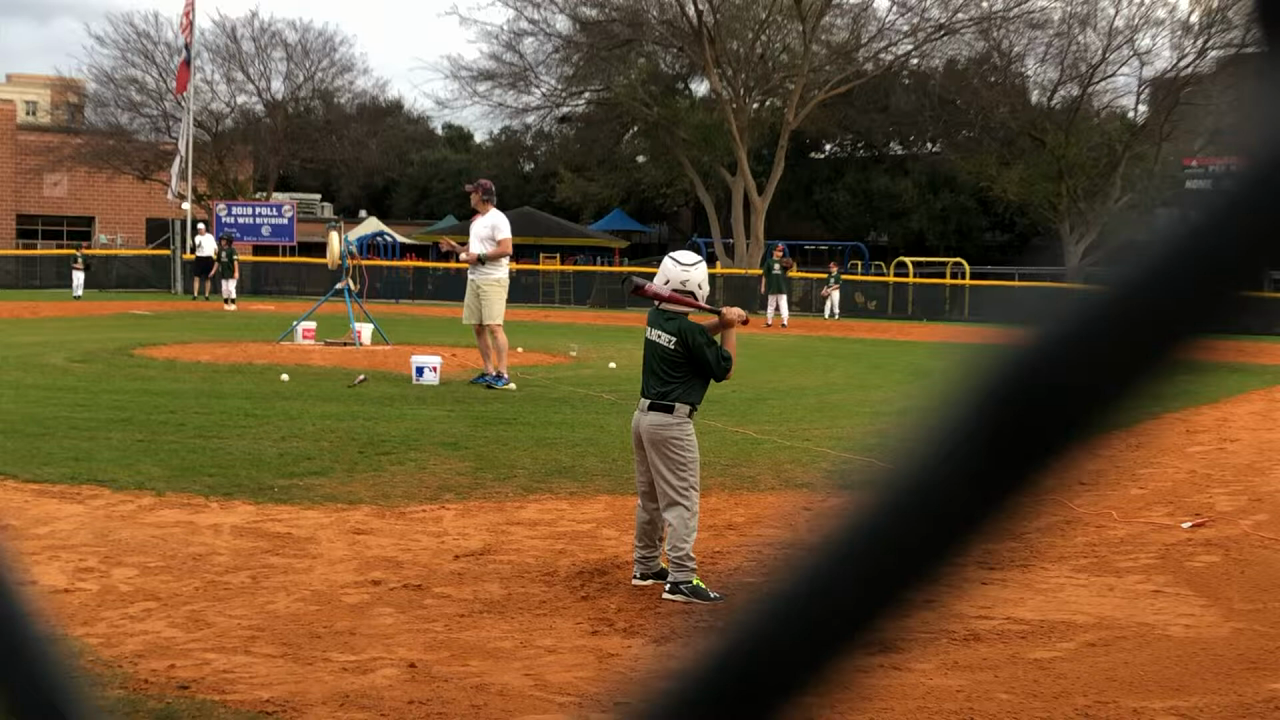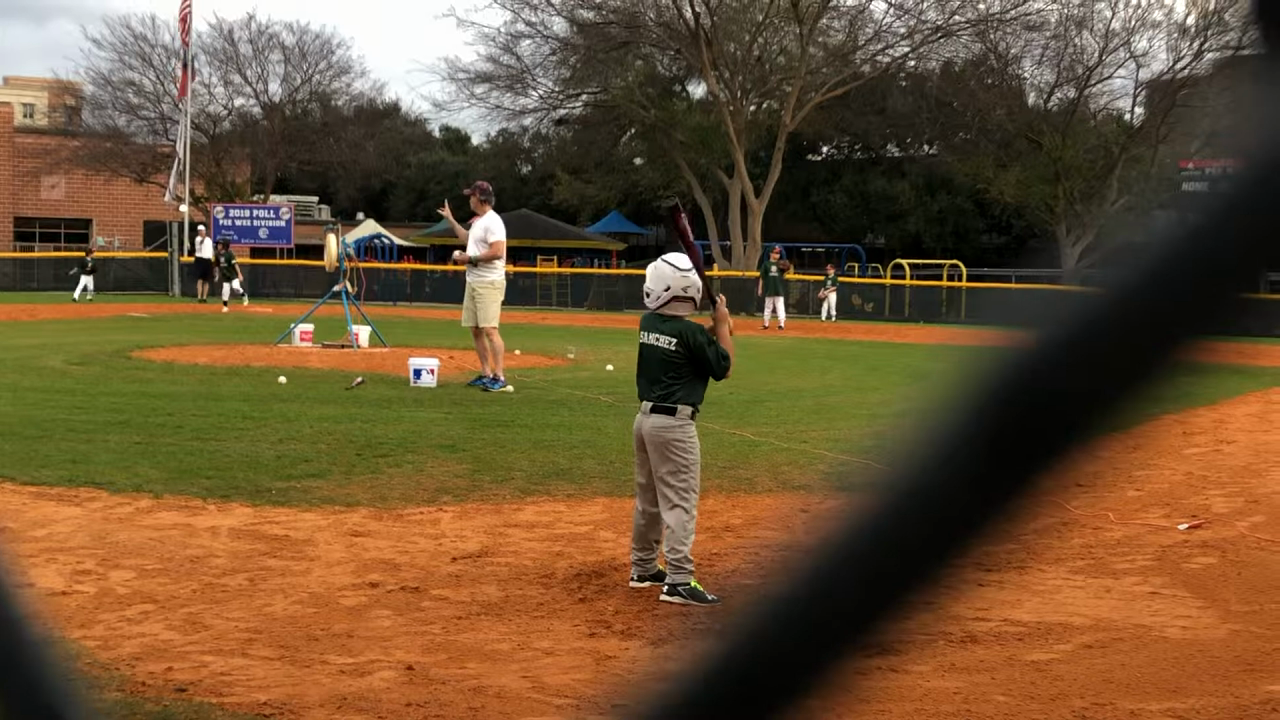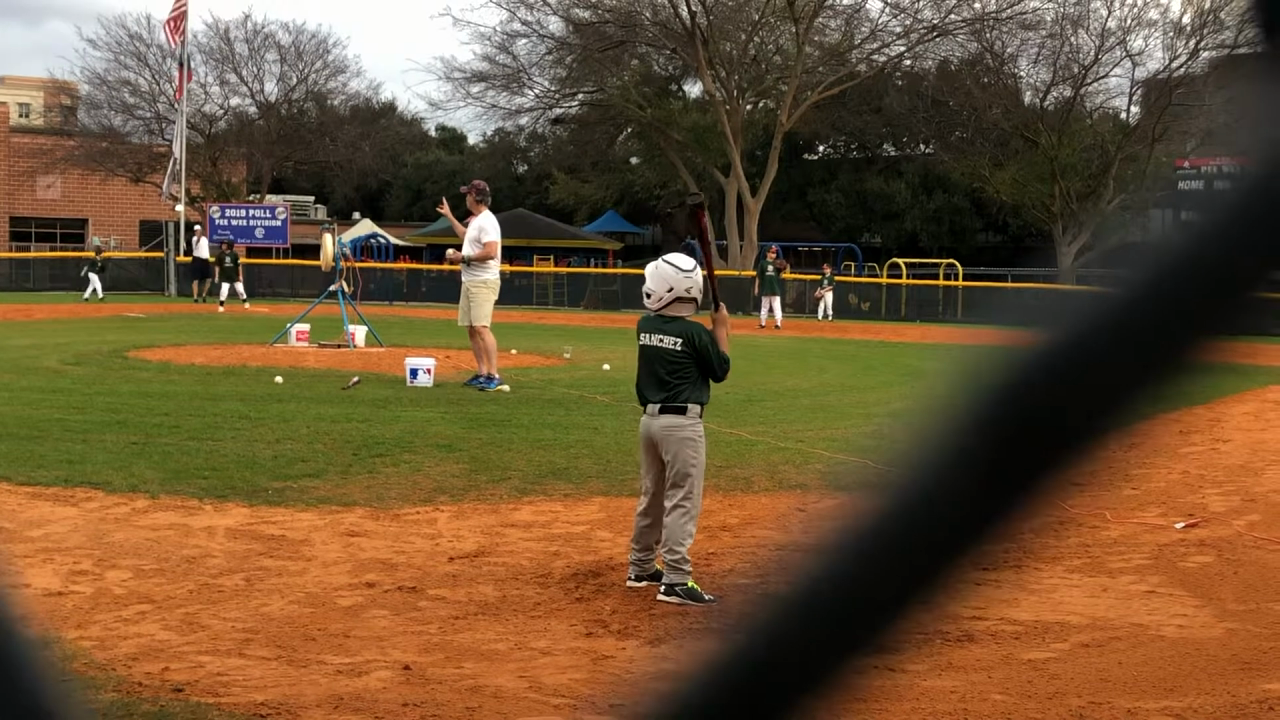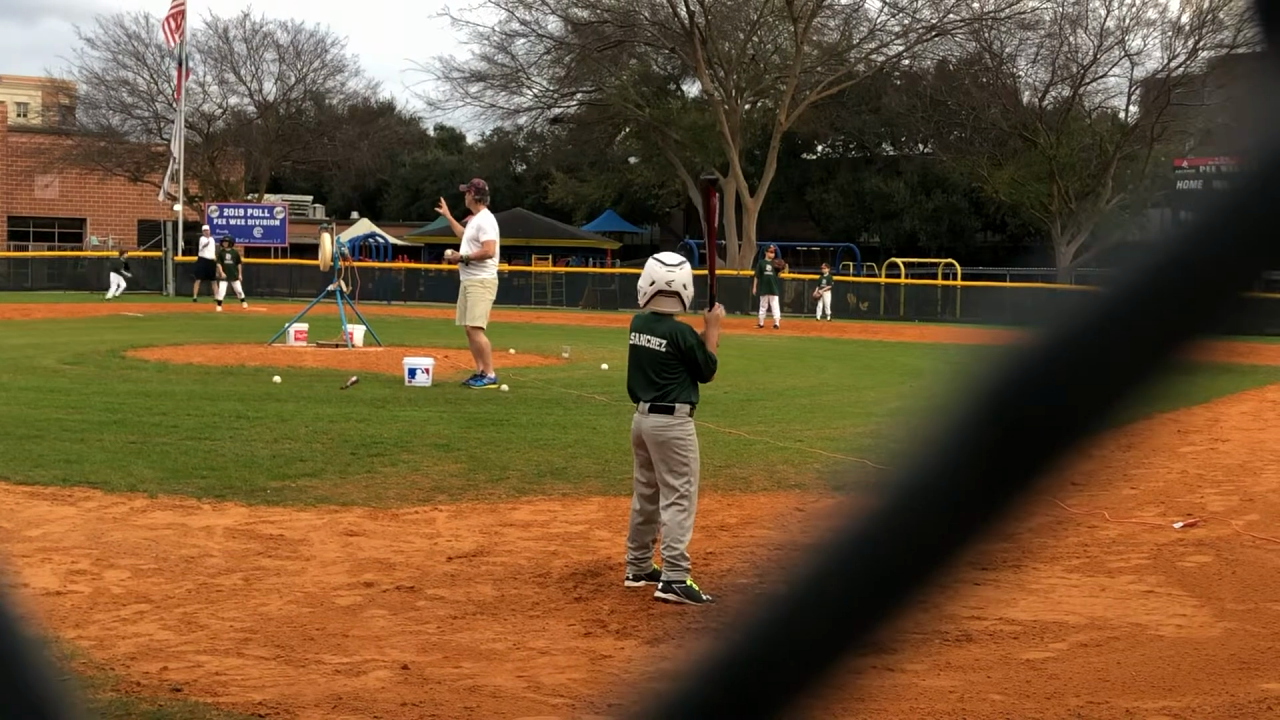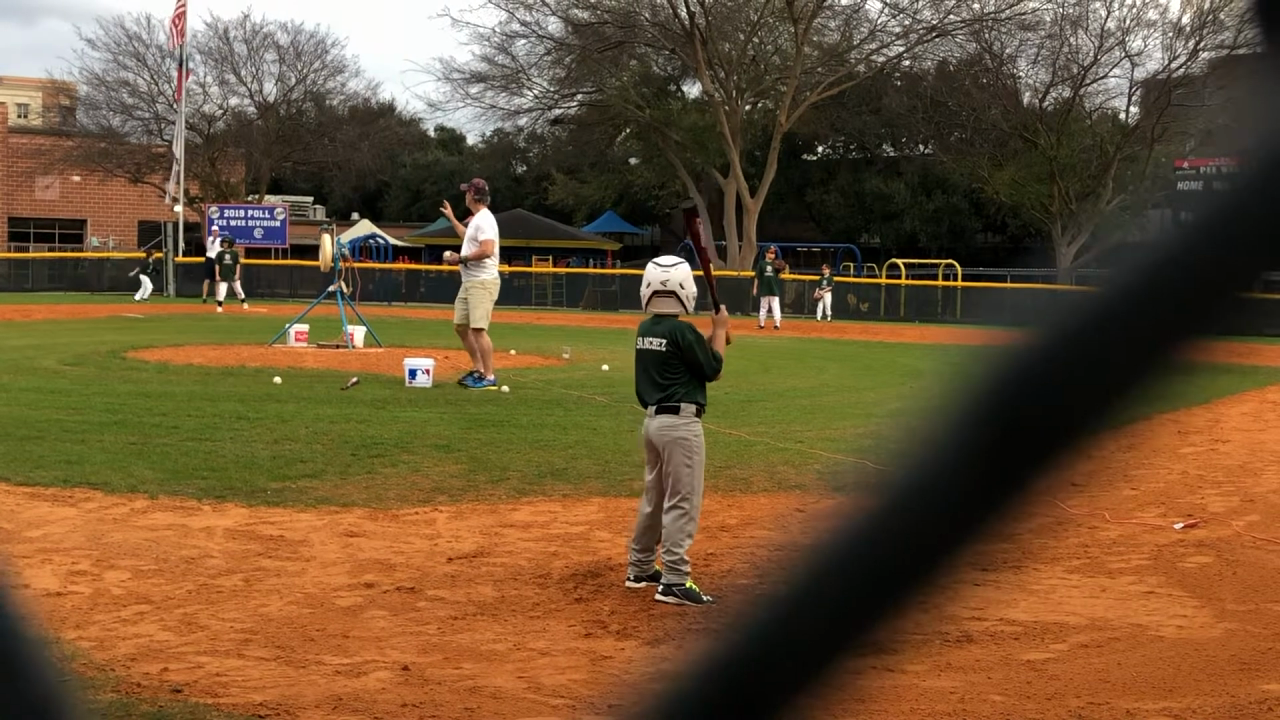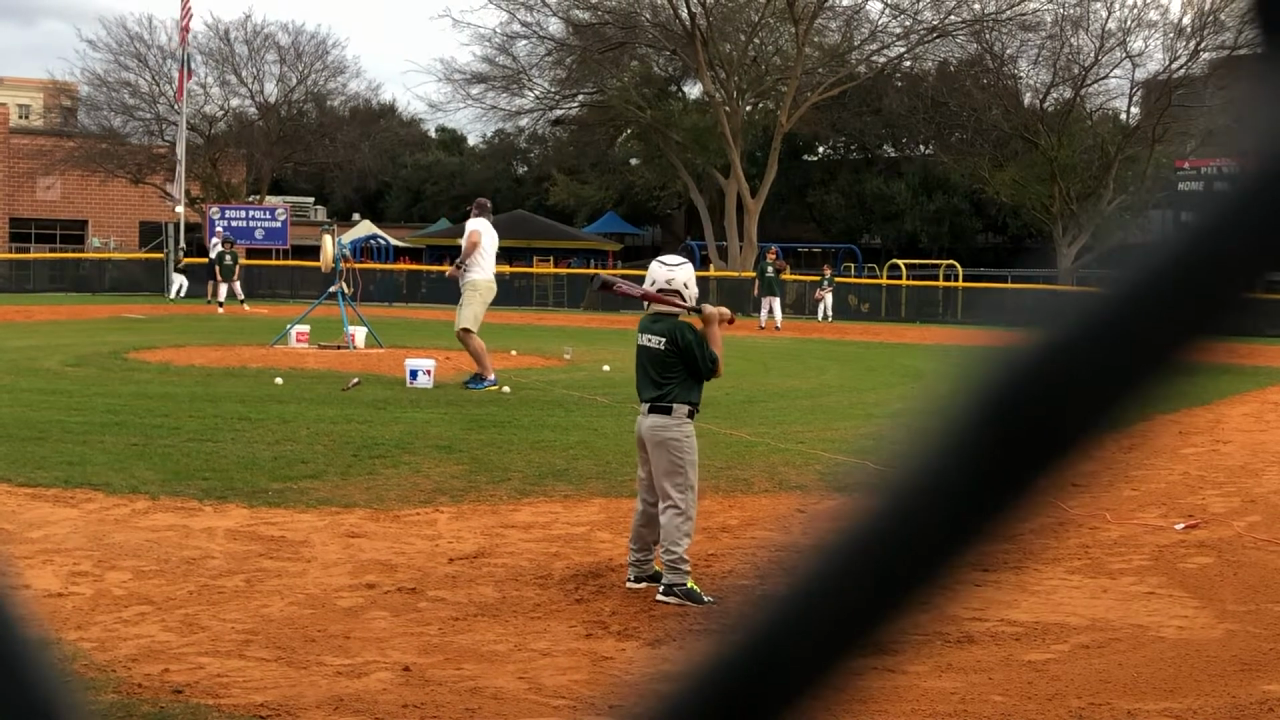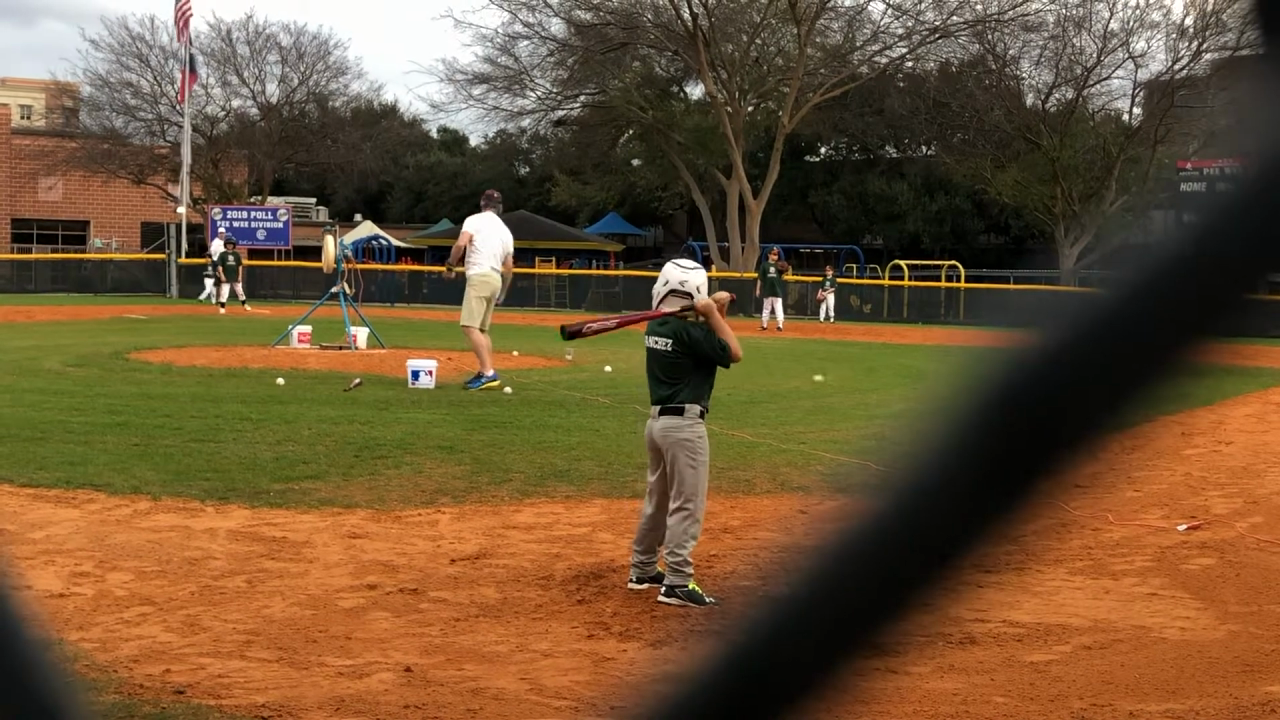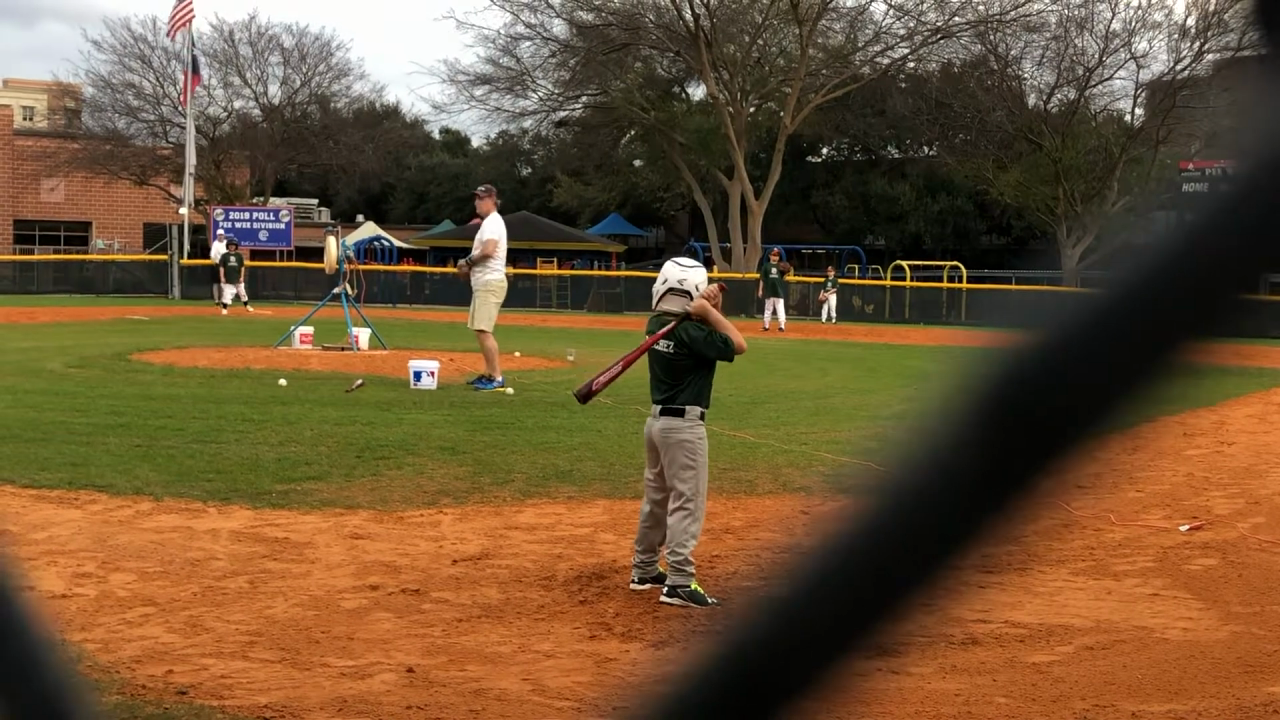
dt=0.4s
person 1, frame 1
left shoulder: (655, 317)
right shoulder: (690, 331)
right elbow: (724, 370)
left wrist: (720, 322)
right wrist: (729, 329)
left hip: (644, 416)
right hip: (671, 422)
left knee: (650, 497)
right knee: (682, 501)
left ankle: (646, 566)
right ankle: (680, 580)
person 1, frame 2
left shoulder: (647, 322)
right shoulder: (690, 331)
right elbow: (723, 368)
left wrist: (712, 328)
right wrist: (722, 325)
left hip: (645, 418)
right hip: (675, 424)
left knee: (649, 498)
right knee: (680, 502)
left ankle: (643, 568)
right ankle: (678, 581)
person 1, frame 3
left shoulder: (645, 325)
right shoulder: (694, 332)
right elbow: (721, 372)
left wrist: (713, 332)
right wrist: (720, 328)
left hip: (650, 420)
right hip: (682, 424)
left knee: (652, 498)
right knee: (682, 502)
left ankle: (641, 567)
right ankle: (676, 581)
person 1, frame 4
left shoulder: (638, 324)
right shoulder: (680, 331)
right elbow: (708, 372)
left wrist: (704, 334)
right wrist: (713, 329)
left hip: (642, 417)
right hip: (673, 422)
left knee: (646, 496)
right knee: (679, 499)
left ankle: (638, 567)
right ankle: (674, 579)
person 1, frame 5
left shoulder: (645, 329)
right shoulder: (682, 330)
right elbow: (714, 371)
left wrist: (712, 334)
right wrist: (719, 330)
left hip: (653, 420)
right hip: (680, 423)
left knee: (654, 498)
right knee: (682, 502)
left ankle: (640, 568)
right ankle: (674, 582)
person 1, frame 6
left shoulder: (647, 323)
right shoulder: (681, 329)
right elbow: (714, 368)
left wrist: (712, 322)
right wrist: (712, 325)
left hip: (647, 419)
right hip: (672, 423)
left knee: (650, 497)
right knee: (678, 501)
left ankle: (640, 569)
right ankle: (675, 582)
person 1, frame 7
left shoulder: (655, 326)
right shoulder: (688, 330)
left elbow: (705, 340)
right elbow: (734, 353)
left wrist: (716, 313)
right wrist: (713, 314)
left hip: (657, 421)
right hip: (684, 425)
left knee: (657, 499)
right knee: (686, 504)
left ankle: (642, 569)
right ankle: (677, 582)
person 1, frame 8
left shoulder: (656, 323)
right shoulder: (688, 330)
left elbow: (704, 337)
right elbow: (738, 345)
left wrist: (711, 310)
right wrist: (710, 312)
left hip: (657, 421)
right hip: (684, 425)
left knee: (656, 499)
right knee: (686, 504)
left ankle: (644, 570)
right ankle: (678, 584)
person 2, frame 1
left shoulder: (497, 219)
right shoulder: (475, 221)
left elbow: (506, 249)
left wrist: (479, 257)
right wrist: (454, 247)
left hip: (493, 281)
right hip: (474, 280)
left knee: (494, 327)
right knee: (478, 327)
left ankle: (503, 374)
right ankle: (489, 372)
person 2, frame 2
left shoulder: (492, 221)
right shoulder: (477, 221)
left elbow: (497, 252)
right elbow: (468, 239)
left wrist: (470, 258)
right wrist: (450, 219)
left hip: (489, 283)
right hip: (473, 282)
left knee: (489, 329)
right knee: (475, 329)
left ankle: (499, 377)
right ankle: (486, 374)
person 2, frame 3
left shoulder: (487, 220)
right shoulder: (475, 220)
left elbow: (490, 252)
left wrist: (463, 258)
right wrist: (449, 216)
left hip: (484, 282)
right hip: (469, 281)
left knee: (481, 328)
right knee: (471, 329)
left ankle: (494, 376)
right ankle: (482, 374)
person 2, frame 4
left shoulder: (485, 220)
right shoulder: (474, 219)
left elbow: (489, 252)
left wrist: (462, 257)
right wrist: (448, 216)
left hip: (482, 282)
right hip: (468, 281)
left knee: (475, 329)
right knee: (469, 329)
left ankle: (490, 375)
right ankle: (480, 373)
person 2, frame 5
left shoulder: (483, 218)
right shoulder: (476, 219)
left elbow: (486, 251)
left wrist: (460, 258)
right wrist: (453, 220)
left hip: (483, 282)
right hip: (470, 281)
left knee: (478, 329)
right knee: (461, 326)
left ankle: (489, 377)
right ankle: (477, 370)
person 2, frame 6
left shoulder: (476, 224)
right shoulder: (491, 232)
left elbow: (474, 240)
left wrist: (458, 264)
left hip: (478, 285)
right hip: (475, 285)
left knee: (466, 332)
right knee: (461, 331)
left ankle: (490, 377)
right ankle: (482, 371)
person 2, frame 7
left shoulder: (474, 219)
right shoulder: (505, 230)
left elbow: (461, 244)
right elbow: (508, 267)
left wrist: (450, 265)
right wrist: (503, 292)
left hip: (479, 278)
right hip: (495, 280)
left knee: (470, 327)
right knee: (481, 329)
left ankle: (488, 373)
right ankle: (486, 372)
person 2, frame 8
left shoulder: (493, 222)
right shoulder: (488, 224)
left elbow: (489, 251)
left wrist: (468, 261)
right wrist: (467, 266)
left hip: (490, 283)
right hip: (481, 284)
left knee: (483, 330)
right knee: (480, 331)
left ankle: (497, 379)
right ankle: (489, 373)
